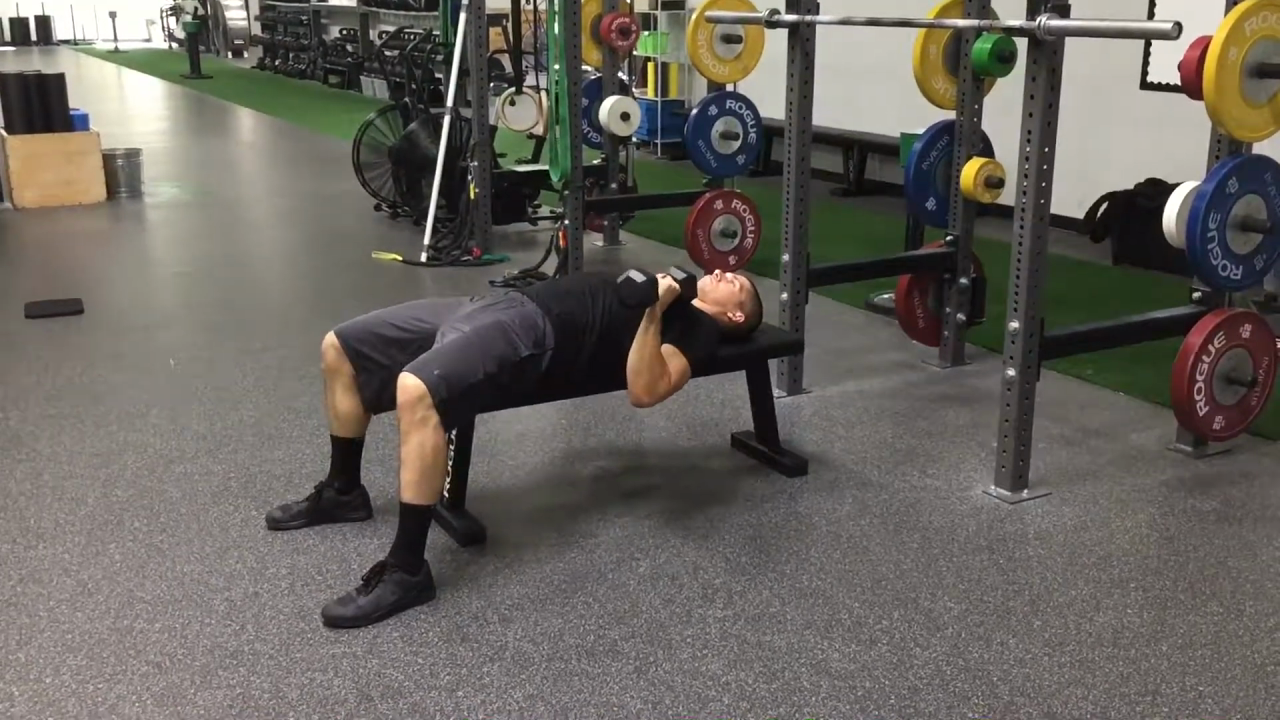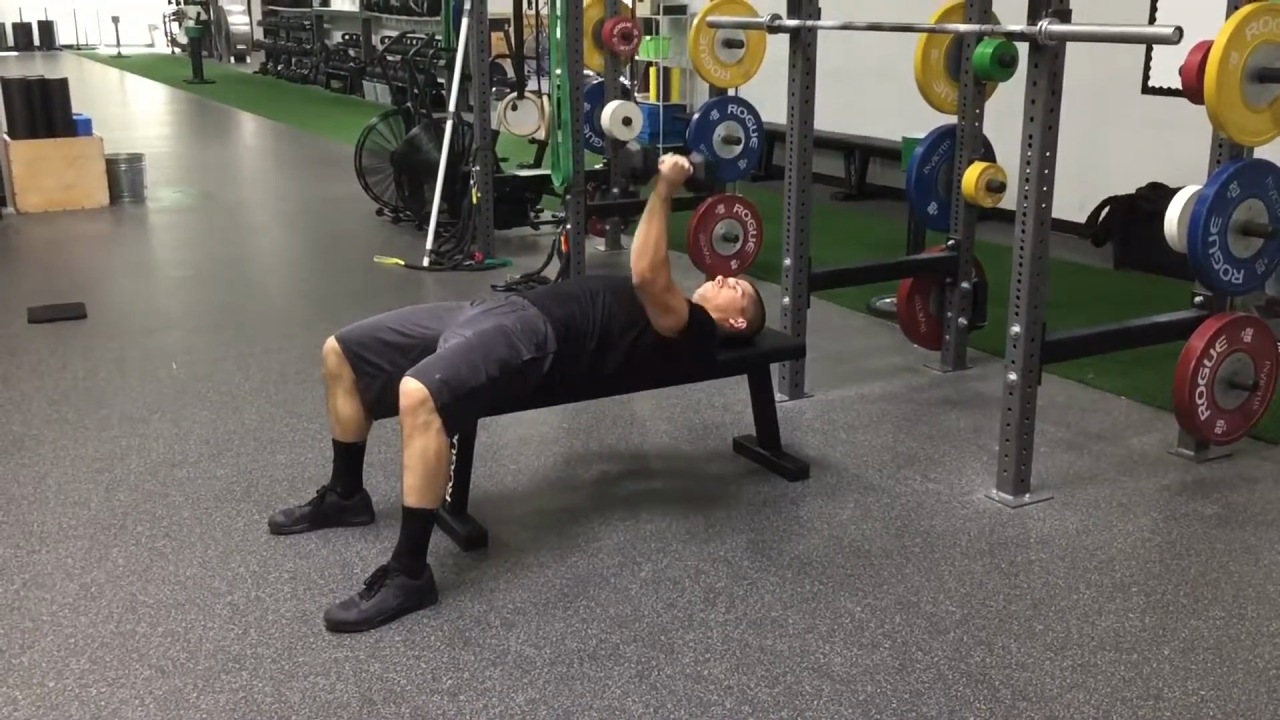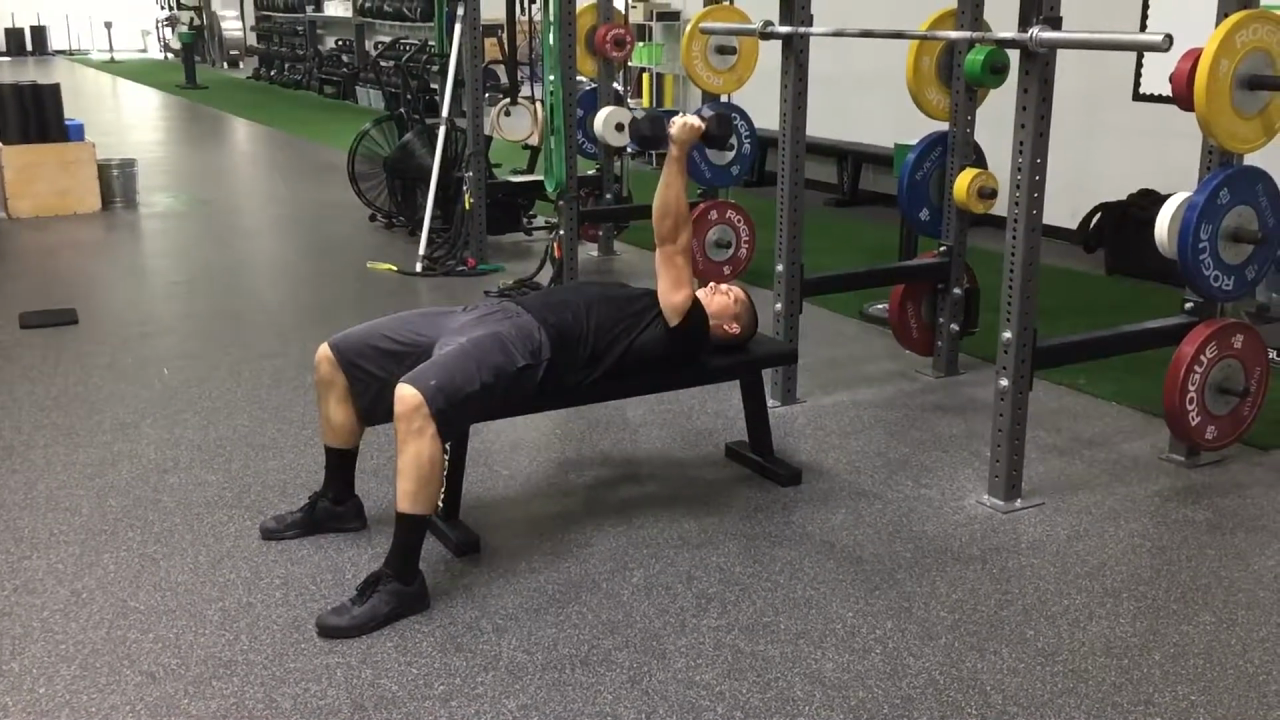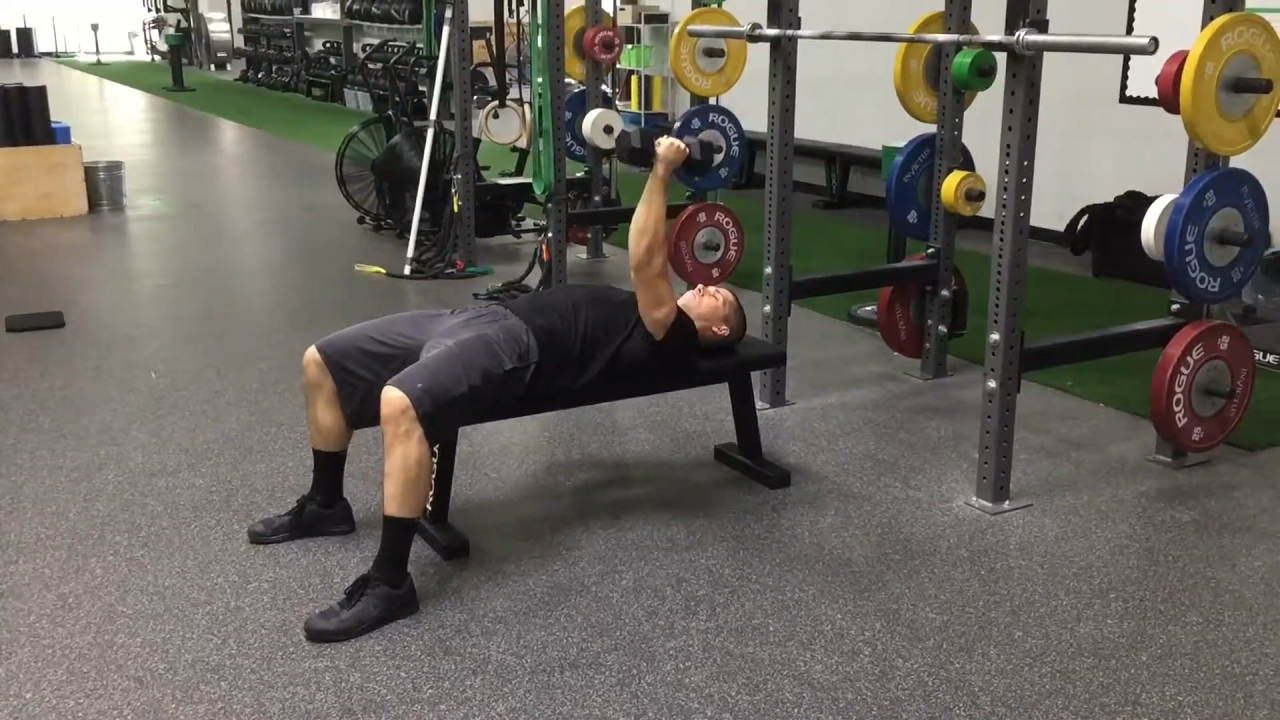
dt=0.7s
person 1, frame 1
left shoulder: (696, 328)
right shoulder: (665, 300)
left elbow: (644, 391)
left wrist: (656, 310)
left hip: (531, 335)
left knee: (417, 391)
right knee: (340, 348)
left ankle: (406, 569)
right ankle: (343, 492)
person 1, frame 2
left shoulder: (693, 331)
right shoulder: (665, 303)
left elbow: (645, 276)
left wrist: (664, 189)
left hip: (532, 337)
left knee: (418, 396)
right knee: (341, 353)
left ankle: (409, 574)
right ankle: (345, 495)
person 1, frame 3
left shoulder: (684, 333)
right shoulder: (652, 307)
left elbow: (672, 243)
left wrist: (678, 152)
left hip: (527, 344)
right hip: (493, 316)
left knee: (414, 401)
right knee: (334, 360)
left ankle: (402, 580)
right ankle: (337, 502)
person 1, frame 4
left shoulder: (672, 339)
right shoulder: (638, 313)
left elbow: (646, 263)
left wrist: (661, 171)
left hip: (515, 345)
left knee: (400, 404)
right knee: (321, 363)
left ankle: (390, 583)
right ankle: (325, 504)
